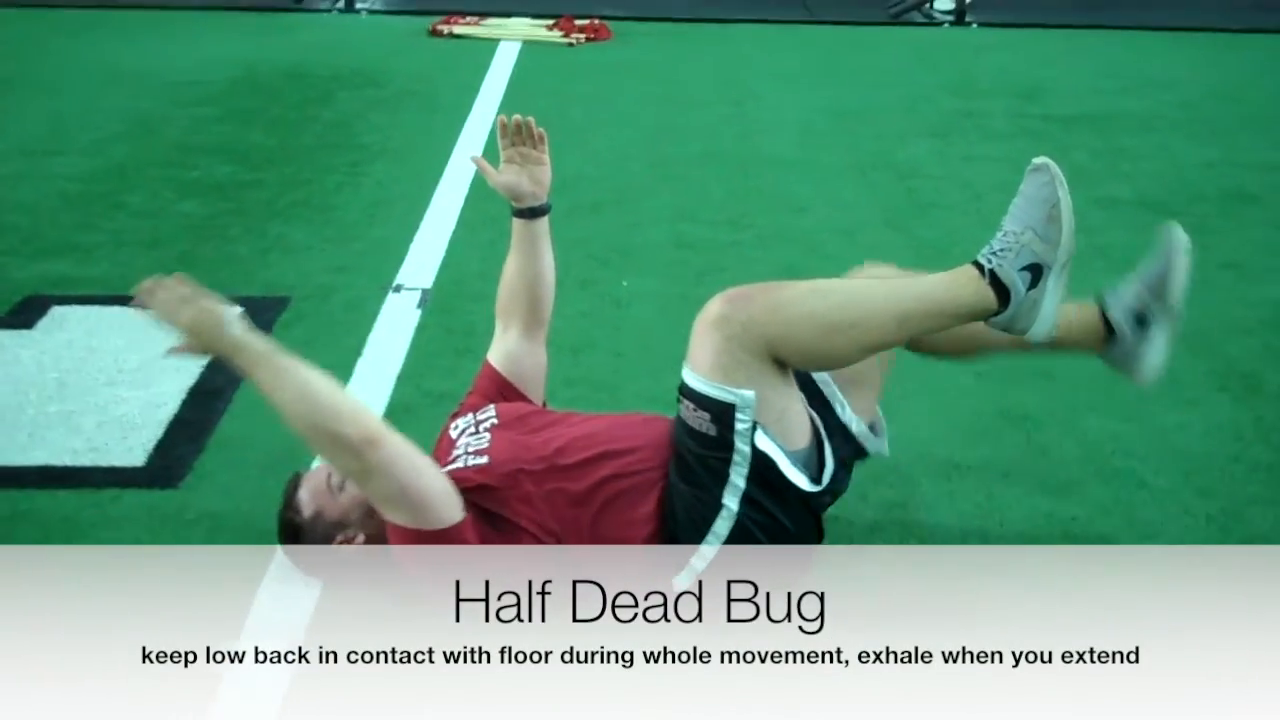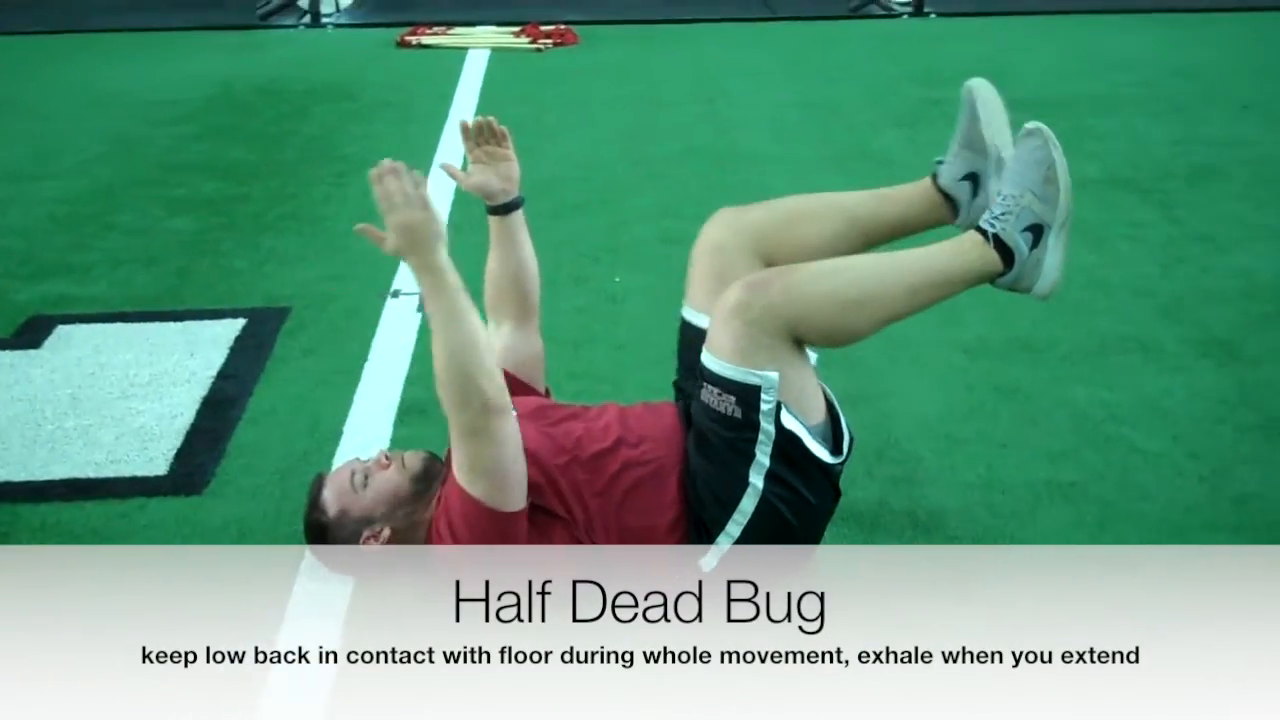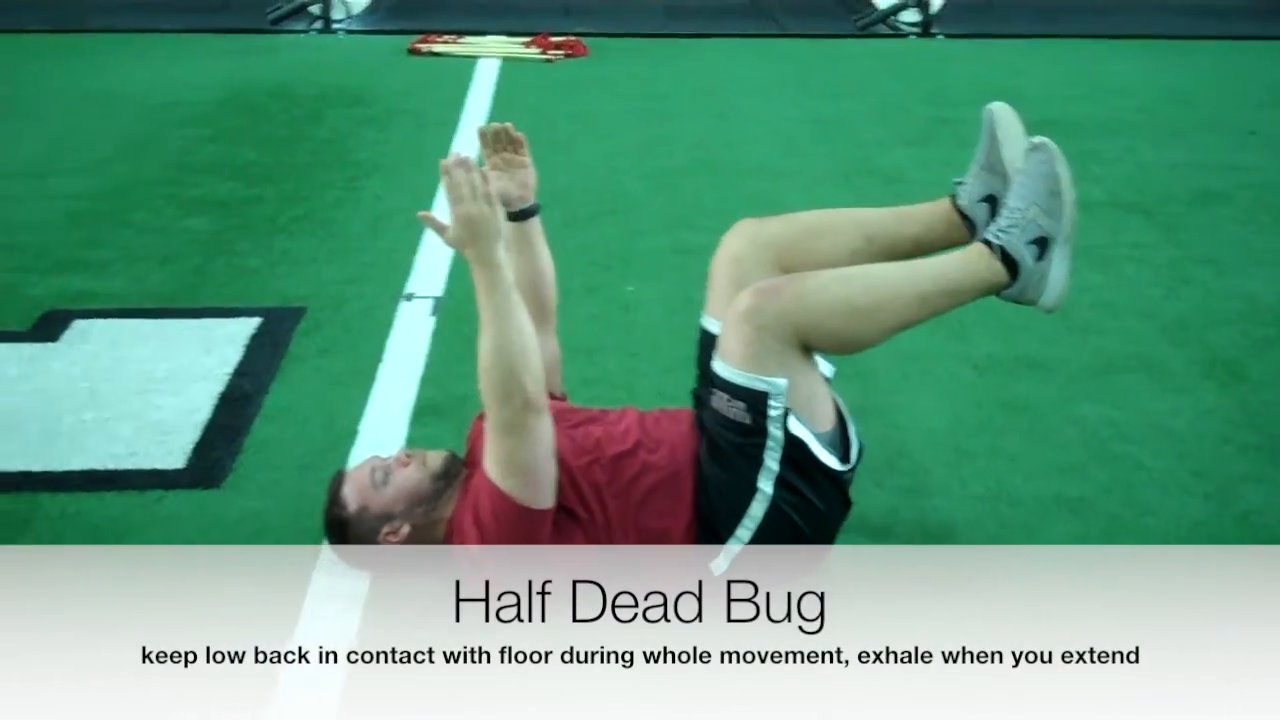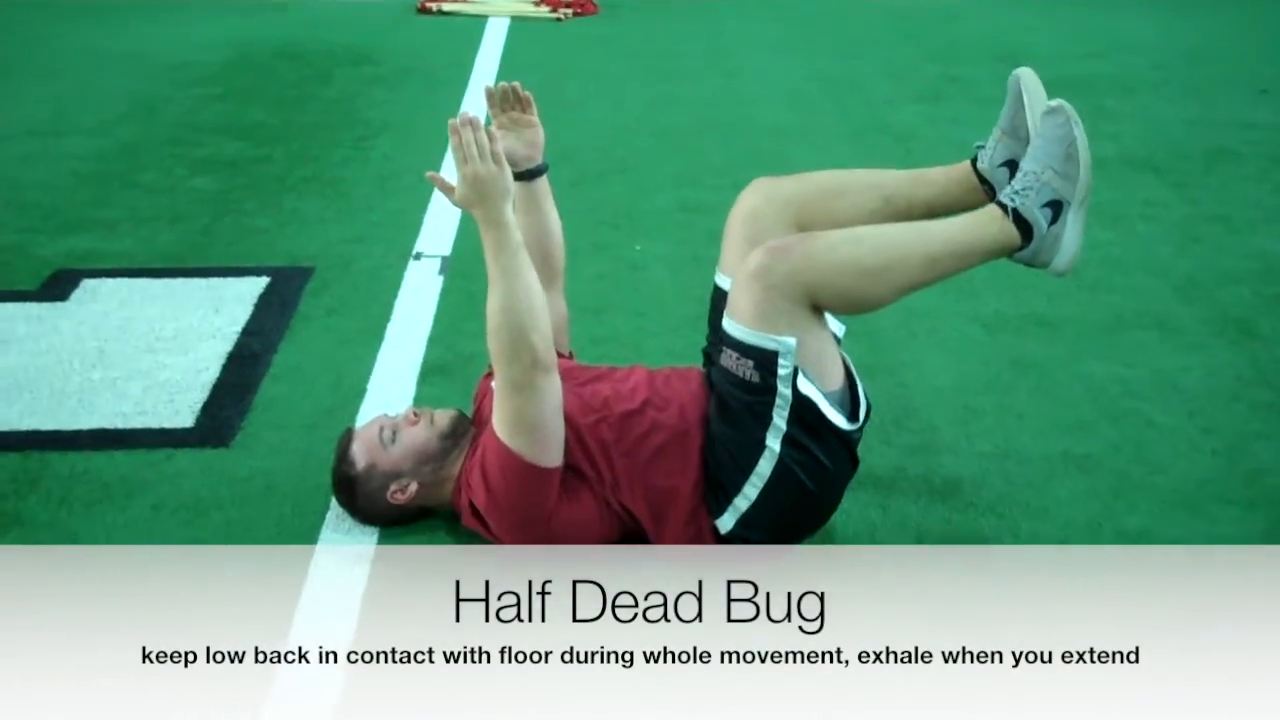
dt=0.5s
person 1, frame 1
left shoulder: (474, 423)
right shoulder: (426, 537)
left elbow: (523, 328)
right elbow: (364, 442)
left wrist: (530, 209)
right wrist: (241, 342)
left hip: (711, 469)
right hip: (719, 533)
left knee: (885, 295)
right knee: (733, 317)
left ankle: (1107, 327)
right ankle: (1001, 284)
person 1, frame 2
left shoulder: (470, 453)
right shoulder: (467, 535)
left elbow: (516, 322)
right elbow: (483, 414)
left wrist: (503, 206)
right wrist: (428, 264)
left hip: (698, 441)
right hip: (737, 513)
left knee: (730, 234)
right knee: (758, 303)
left ankle: (953, 192)
right ankle: (1001, 248)
person 1, frame 3
left shoulder: (488, 451)
right shoulder: (490, 532)
left elbow: (534, 326)
right elbow: (522, 409)
left wrist: (520, 212)
right wrist: (485, 257)
left hip: (714, 451)
right hip: (751, 517)
left knee: (751, 244)
right knee: (764, 307)
left ankle: (969, 214)
right ankle: (1007, 260)
person 1, frame 4
left shoulder: (494, 414)
right shoulder: (498, 493)
left elbow: (541, 285)
right elbow: (530, 366)
left wrist: (528, 171)
right wrist: (492, 217)
left hip: (721, 411)
right hip: (755, 482)
left knee: (768, 202)
right knee: (778, 265)
left ankle: (986, 178)
right ankle: (1021, 222)
